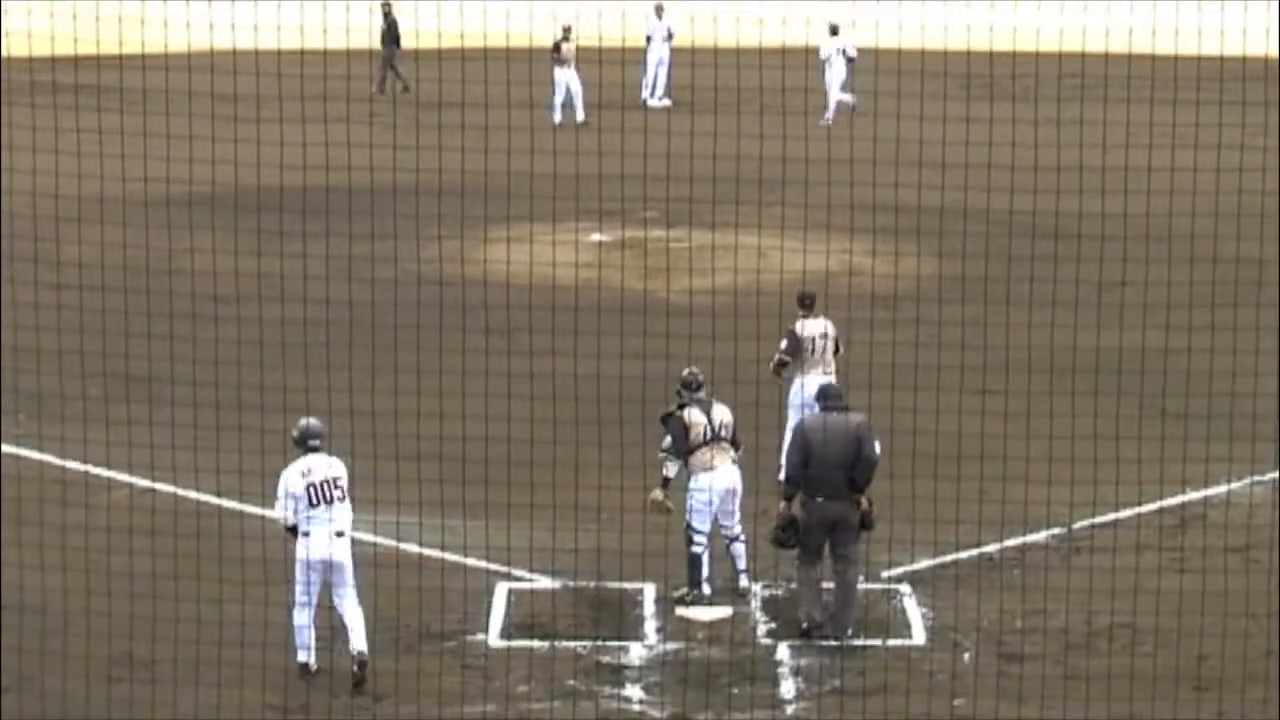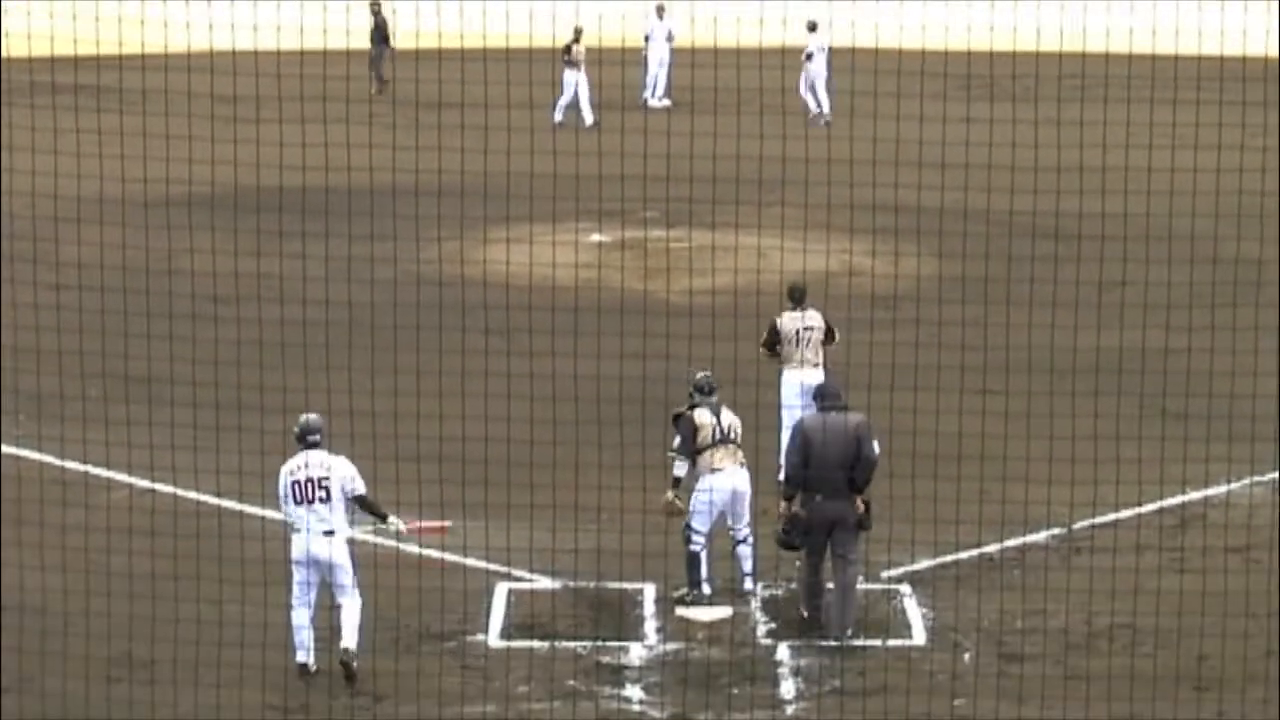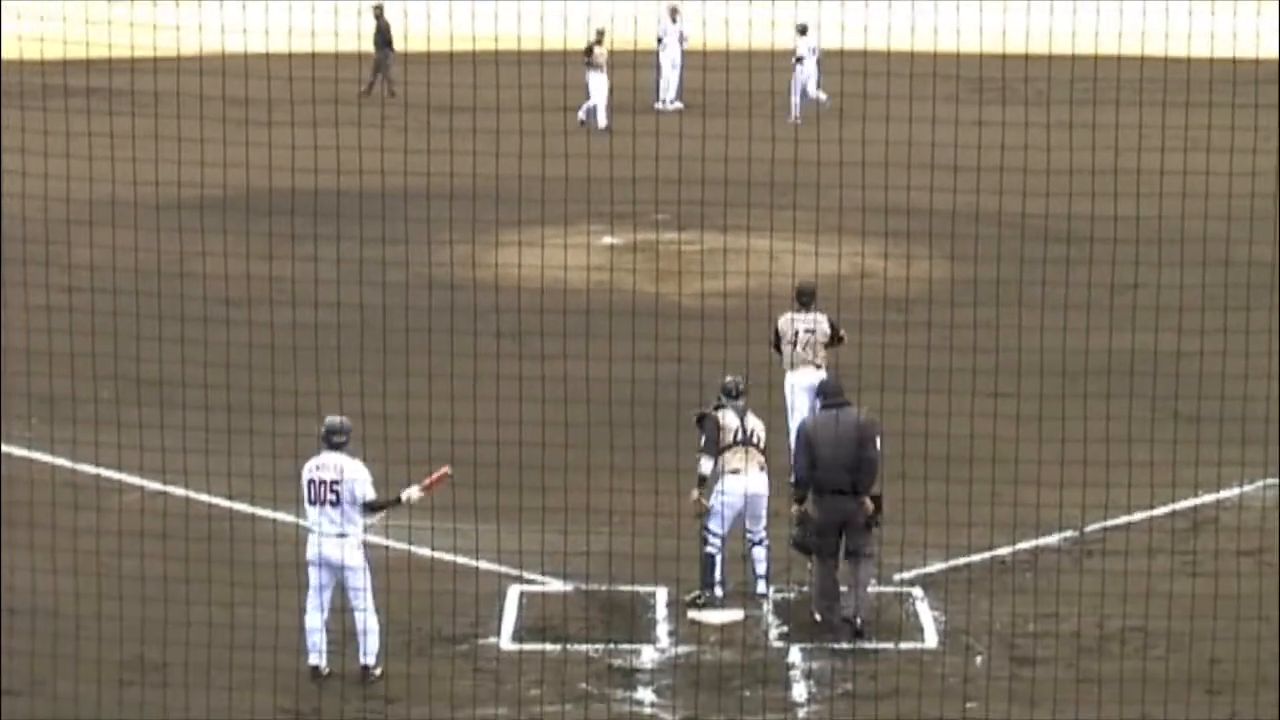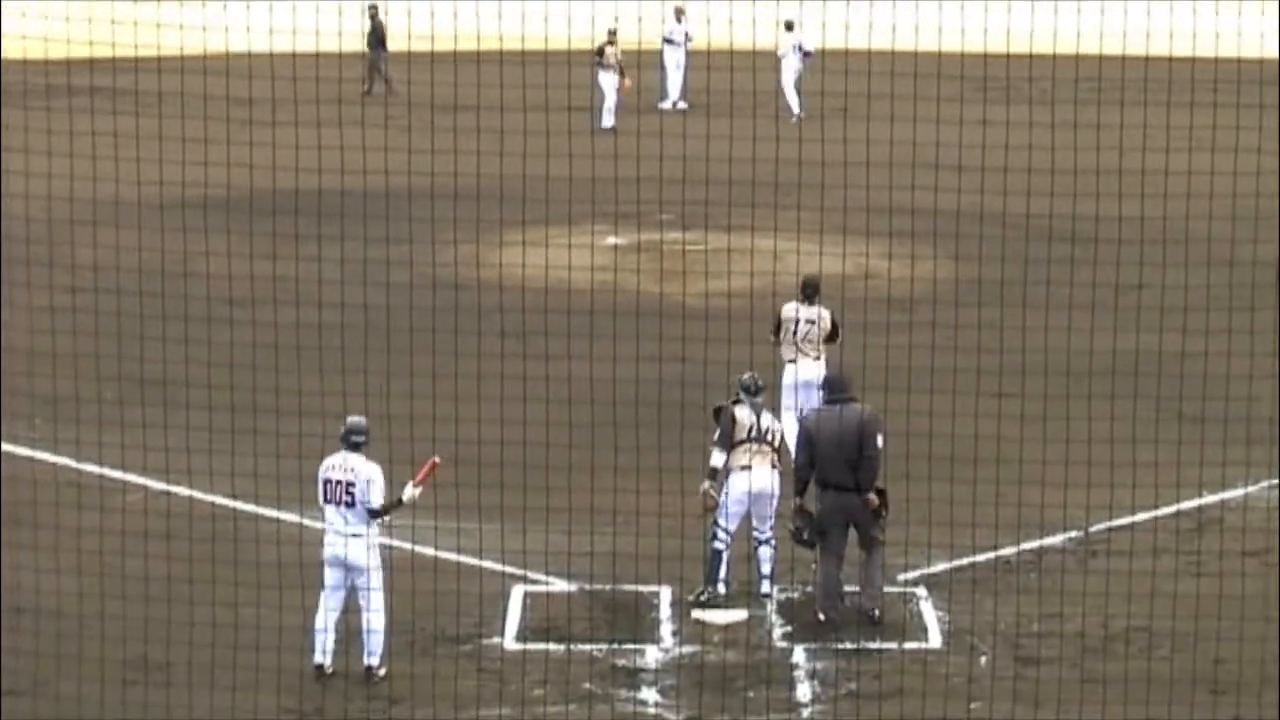
dt=0.2s
person 1, frame 1
left shoulder: (291, 473)
right shoulder: (337, 465)
left elbow: (288, 520)
left wrist: (299, 534)
left hip: (310, 544)
right hip: (341, 543)
left knee: (304, 606)
right knee: (349, 603)
left ankle: (305, 662)
right ankle: (359, 653)
person 1, frame 2
left shoulder: (287, 469)
right shoulder: (339, 463)
left elbow: (288, 513)
right elbow: (361, 500)
right wrist: (387, 519)
left hip: (301, 542)
right hip: (333, 541)
left knee: (301, 604)
right knee: (349, 599)
left ankle: (304, 661)
right ankle: (348, 650)
person 1, frame 3
left shoulder: (309, 467)
right shoulder: (354, 467)
left elbow: (310, 506)
right elbow: (369, 505)
right wrist: (403, 498)
left hip: (317, 544)
right hip: (348, 544)
left knee: (316, 606)
right knee: (363, 606)
left ankle: (316, 663)
right ankle: (368, 664)
person 1, frame 4
left shoulder: (326, 465)
right shoulder: (369, 469)
left elbow: (324, 502)
right elbow: (375, 511)
right wrist: (403, 500)
left hip: (333, 542)
right hip: (362, 545)
left knee: (329, 604)
right knee: (372, 606)
left ankle: (321, 662)
right ankle: (372, 665)
person 2, frame 1
left shoulder: (805, 425)
right shoulder: (860, 423)
left elbow: (794, 467)
right elbow: (870, 460)
left wrist: (787, 499)
right wrist: (859, 491)
left hip: (815, 503)
right hip: (848, 505)
left knee: (809, 560)
right knee: (846, 565)
left ankle: (810, 617)
right ankle: (842, 626)
person 2, frame 2
left shoulder: (805, 424)
right shoulder: (860, 422)
left elbow: (794, 466)
right elbow: (869, 460)
left wrist: (788, 498)
right wrist: (857, 491)
left hip: (814, 502)
right hip: (847, 504)
left knee: (813, 559)
right knee: (845, 564)
left ankle: (811, 613)
right ankle: (842, 626)
person 2, frame 3
left shoulder: (809, 424)
right shoulder: (864, 419)
left elbow: (803, 468)
right elbow: (870, 460)
left wrist: (799, 501)
right wrist: (864, 493)
left hip: (825, 502)
right hip: (856, 501)
left knee: (825, 559)
right knee: (861, 557)
left ankle: (826, 614)
right ankle: (855, 611)
person 2, frame 4
left shoulder: (811, 420)
right shoulder: (866, 416)
left elbow: (803, 463)
right elbow: (872, 457)
left wrist: (799, 495)
right wrist: (868, 490)
left hip: (829, 497)
right hip: (861, 497)
left knee: (830, 556)
right knee: (874, 547)
left ankle: (830, 614)
right ankle: (872, 605)
person 3, frame 1
left shoulder: (681, 416)
right shoulder: (723, 410)
left elbow: (673, 454)
left wrist: (663, 487)
left hip: (705, 479)
right hip: (731, 473)
left knee: (697, 535)
right knee: (733, 530)
left ankle: (699, 590)
right ankle: (743, 580)
person 3, frame 2
left shoulder: (691, 417)
right shoulder: (731, 416)
left elbow: (682, 454)
left wrist: (674, 488)
left hip: (712, 480)
right hip: (739, 476)
left knee: (695, 535)
right knee: (742, 531)
left ankle: (699, 590)
right ankle: (748, 582)
person 3, frame 3
left shoulder: (716, 418)
right shoulder: (756, 421)
left elbow: (708, 454)
left wrist: (699, 487)
left hip: (731, 482)
right hip: (759, 480)
left knee: (712, 537)
right knee: (758, 535)
left ankle: (711, 592)
right ankle: (761, 585)
person 3, frame 4
left shoulder: (732, 412)
right shoulder: (773, 420)
left elbow: (721, 447)
left wrist: (710, 479)
left hip: (741, 478)
right hip: (769, 478)
left knee: (721, 533)
right knee: (765, 533)
left ankle: (715, 587)
right ankle: (766, 584)
person 4, frame 1
left shoulder: (796, 329)
right shoulder: (828, 325)
left elbow: (785, 356)
right elbow: (837, 350)
left wrist: (775, 365)
left hip: (804, 380)
right hip: (827, 380)
left knee: (794, 425)
person 4, frame 2
left shoulder: (781, 321)
right shoulder: (818, 317)
left elbow: (765, 348)
right elbow: (833, 338)
left hip: (792, 376)
right hip: (816, 373)
left knee: (790, 424)
person 4, frame 3
left shoulder: (783, 321)
right shoulder: (824, 321)
left elbow: (777, 348)
right elbow: (840, 339)
left hip: (795, 377)
right hip: (818, 375)
left knee: (798, 423)
person 4, frame 4
left shoulder: (786, 310)
right shoulder: (826, 315)
left elbow: (774, 338)
right elbow: (835, 338)
left hip: (793, 369)
right hip: (816, 368)
left knee: (789, 414)
left ankle: (798, 454)
